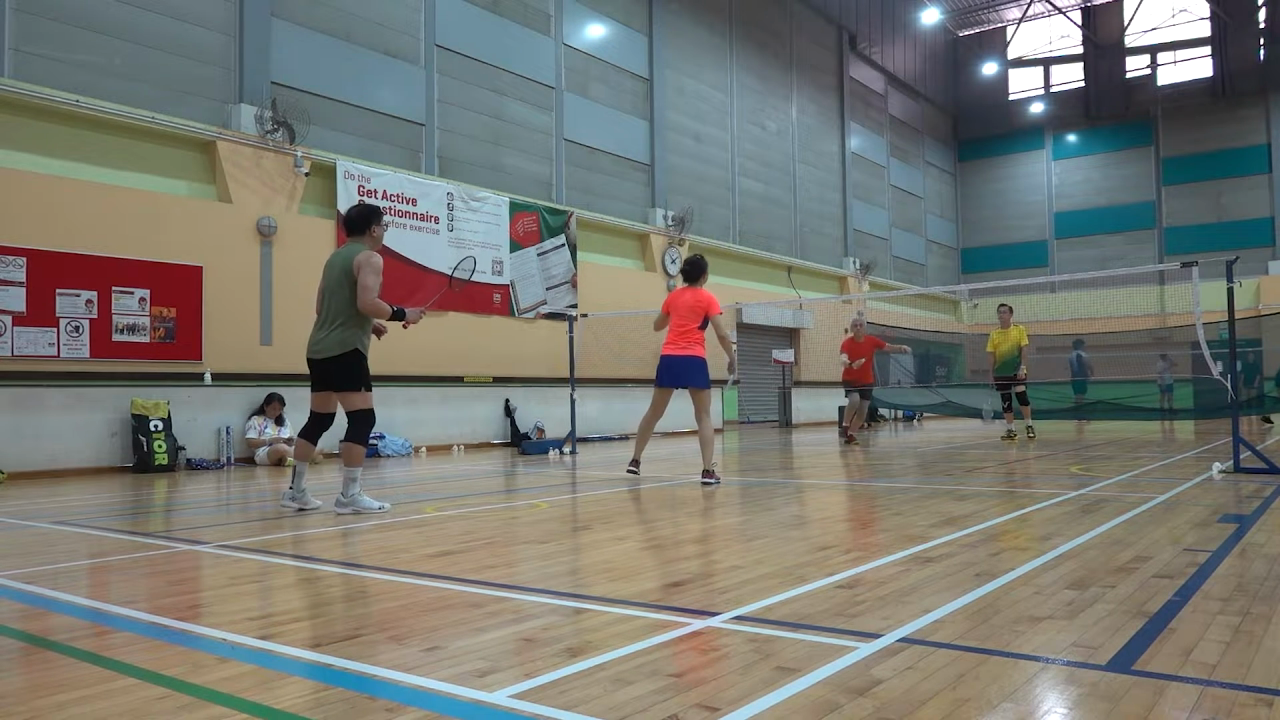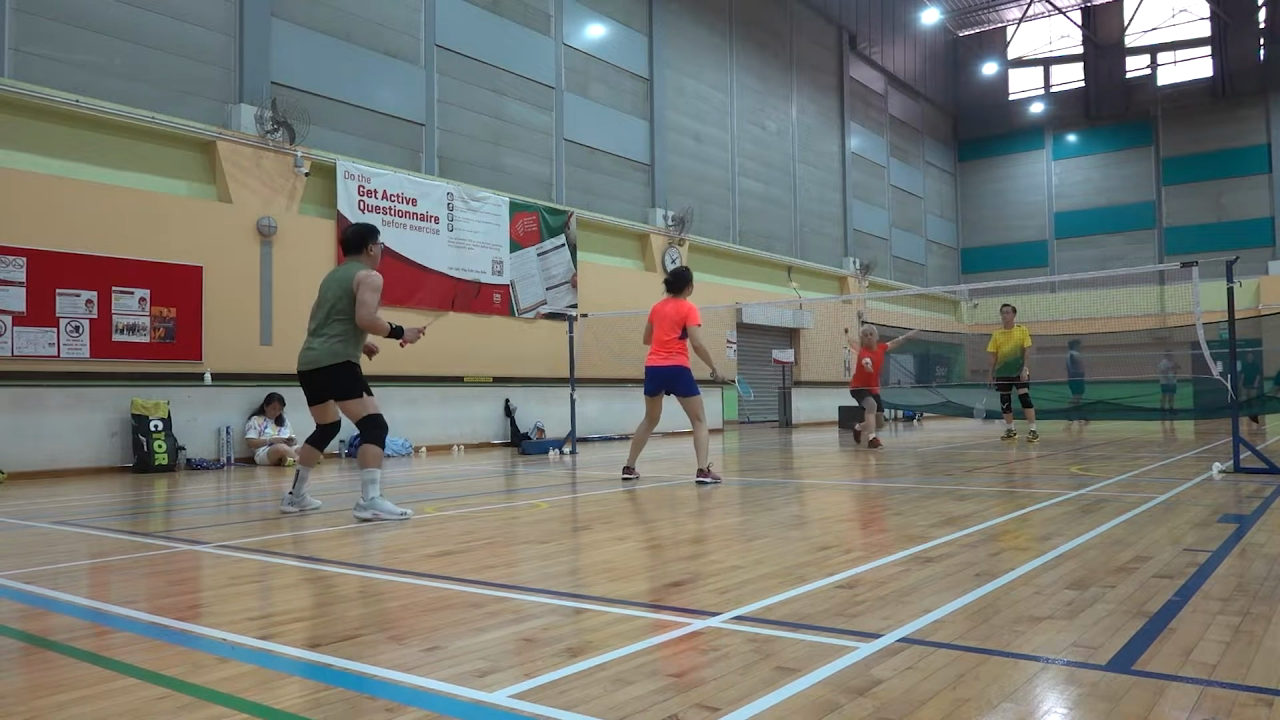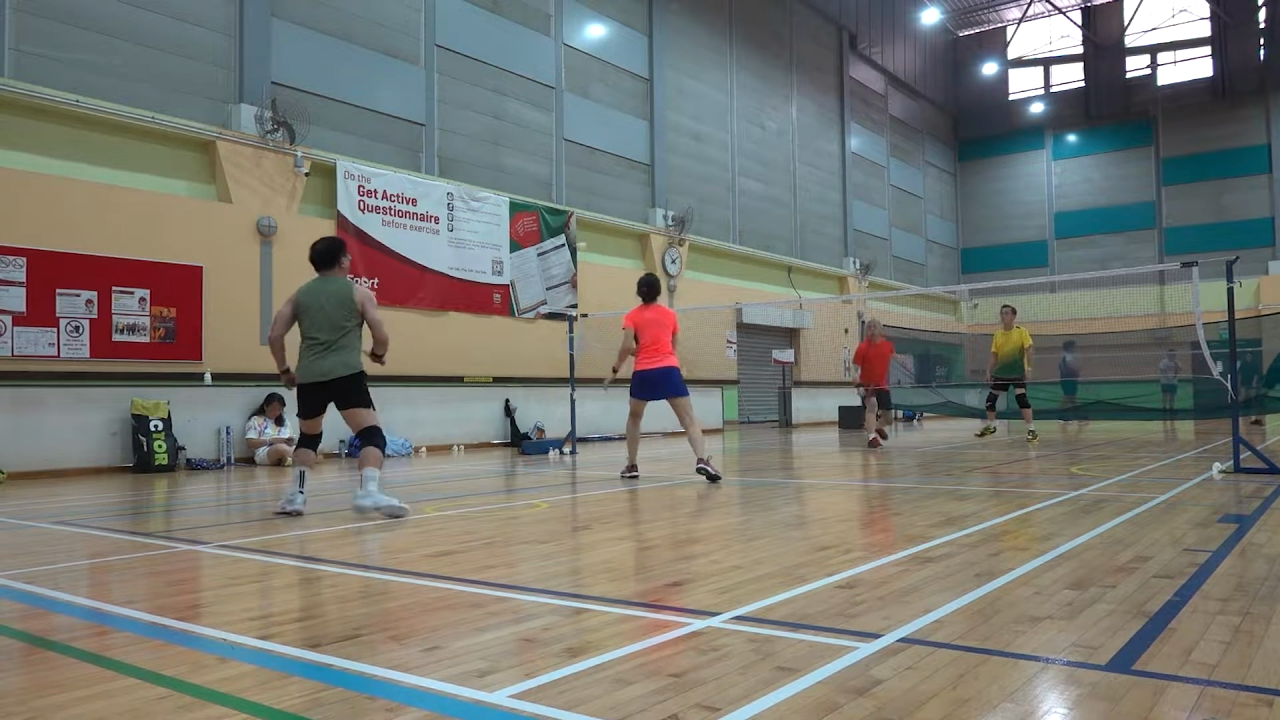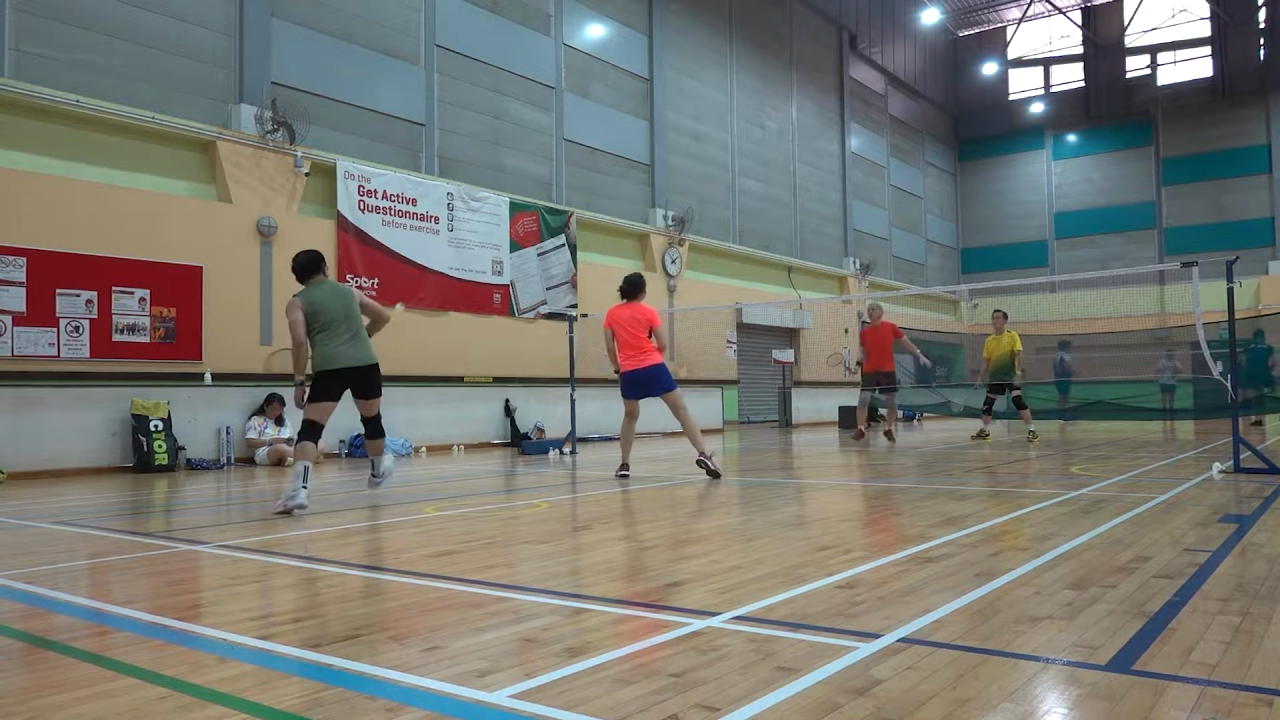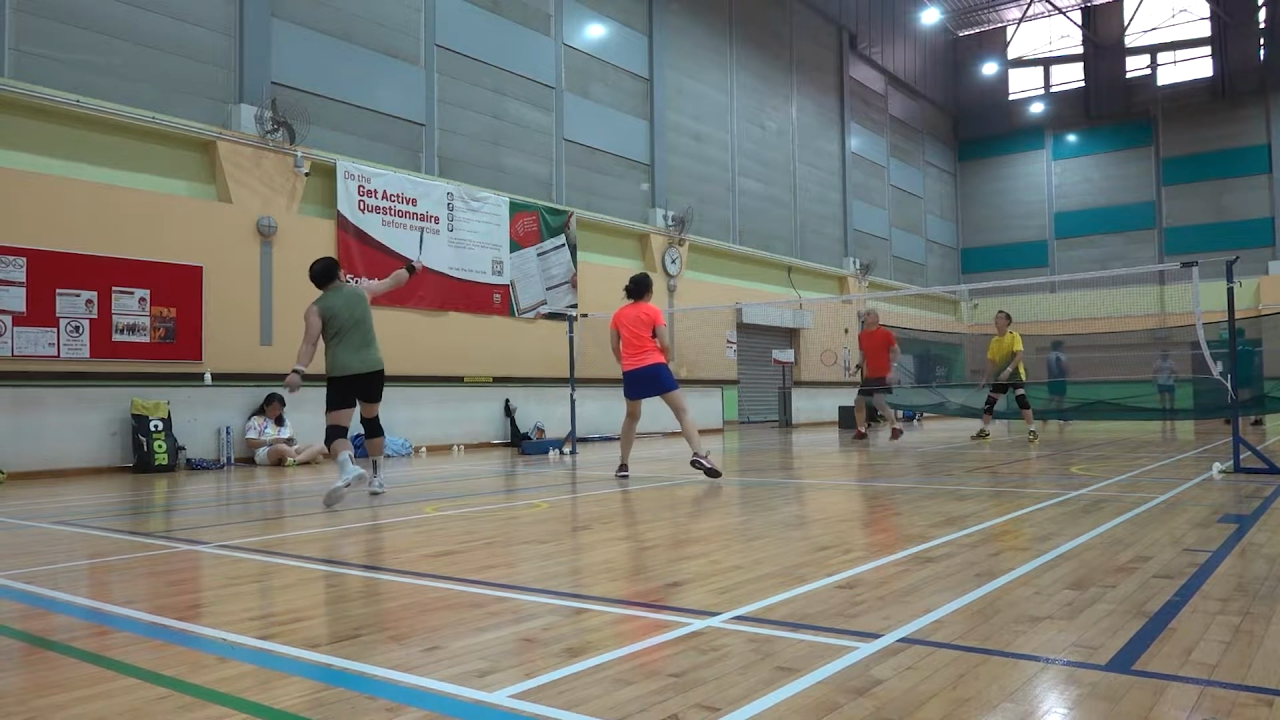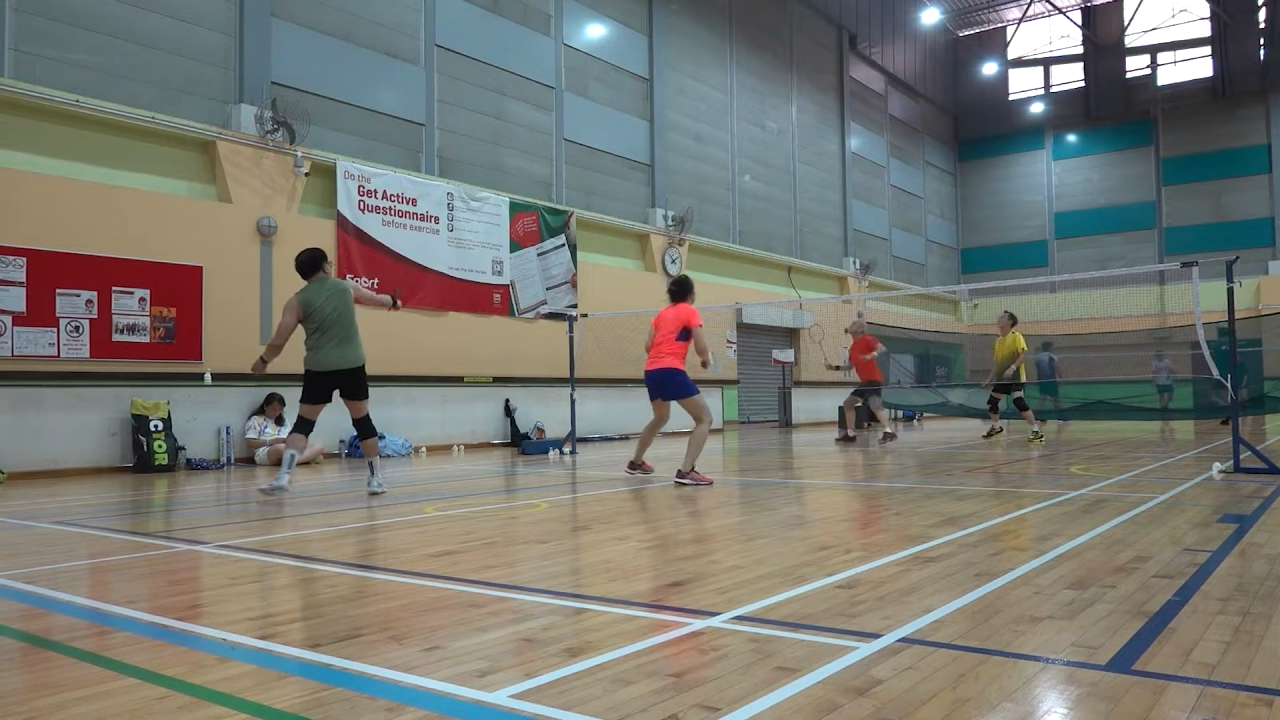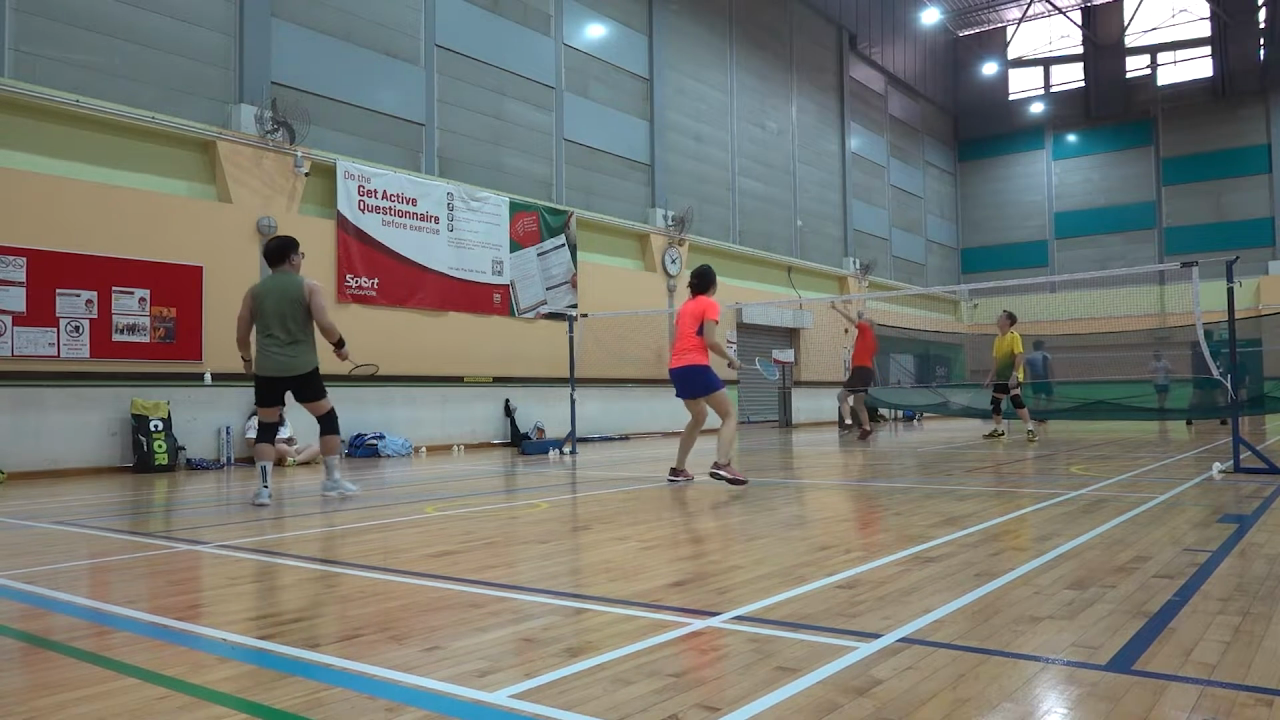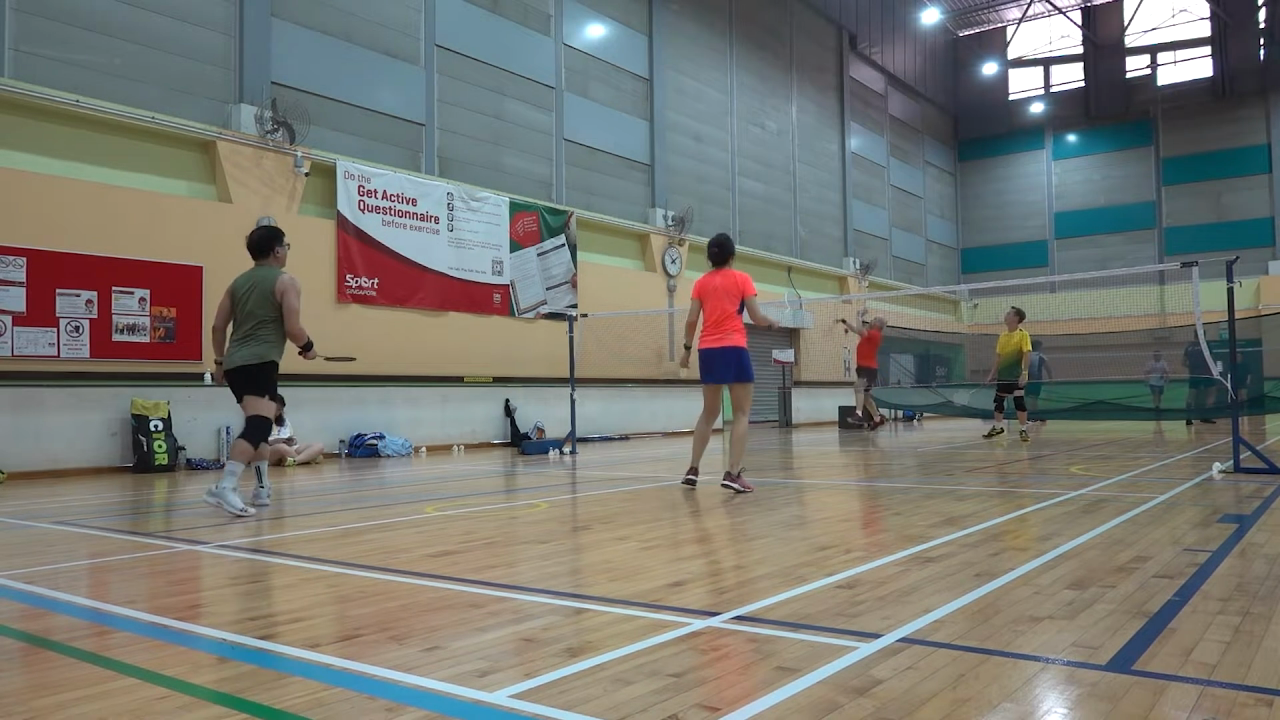
dt=0.3s
person 1, frame 1
left shoulder: (334, 258)
right shoulder: (369, 258)
right elbow: (367, 303)
right wrist: (402, 314)
left hip: (318, 349)
right hip: (346, 350)
left knee: (318, 420)
right knee: (362, 420)
left ankle: (295, 490)
right ankle: (350, 495)
person 1, frame 2
left shoulder: (332, 276)
right shoulder: (368, 277)
right elbow: (365, 319)
right wrist: (401, 333)
left hip: (309, 364)
right hip: (337, 364)
left knee: (326, 427)
right knee: (374, 426)
left ankle: (296, 496)
right ankle: (370, 499)
person 1, frame 3
left shoulder: (299, 295)
right shoulder: (360, 293)
left elbow: (274, 337)
right elbow: (381, 339)
left wrist: (284, 371)
right wrist: (378, 354)
left hip: (308, 377)
right hip: (346, 375)
left knee: (309, 437)
right knee: (372, 435)
left ankle: (295, 496)
right ankle: (369, 493)
person 1, frame 4
left shoulder: (298, 302)
right shoulder: (350, 292)
left elbow: (299, 342)
right elbow: (383, 316)
left wrist: (300, 380)
left hip: (329, 368)
right hip: (364, 364)
left knee: (310, 430)
right knee: (372, 419)
left ankle: (299, 490)
right ankle: (378, 471)
person 1, frame 5
left shoulder: (316, 308)
right shoulder: (361, 290)
left elbow: (310, 341)
right elbow: (392, 281)
left wrist: (298, 371)
right wrist: (411, 268)
left hip: (341, 373)
right hip: (373, 368)
left knee: (336, 431)
right knee: (371, 421)
left ankle: (348, 470)
right ankle: (376, 478)
person 1, frame 6
left shoulder: (297, 300)
right shoulder: (347, 287)
left elbow: (278, 341)
right elbow: (378, 300)
left wrist: (262, 361)
right wrist: (394, 301)
left hip: (318, 368)
right hip: (352, 365)
left knee: (303, 424)
right knee: (362, 422)
left ankle: (283, 475)
right ankle: (375, 479)
person 1, frame 7
left shoulder: (254, 292)
right shoulder: (308, 287)
left elbow: (242, 335)
right elbow: (325, 324)
left wrist: (246, 358)
right wrist: (340, 346)
left hip: (266, 370)
right hip: (303, 368)
left knee: (266, 428)
right knee: (328, 419)
left ankle: (263, 488)
right ankle: (333, 479)
person 1, frame 8
left shoulder: (238, 282)
right shoulder: (285, 281)
left elbow: (218, 327)
right elbow: (292, 328)
left wrist: (221, 361)
right wrist: (308, 347)
left hip: (236, 362)
right hip: (260, 363)
left knee: (262, 421)
right knee: (258, 425)
left ankle: (261, 487)
right ankle: (224, 488)
person 2, frame 1
left shoulder: (673, 296)
right shoulder: (707, 298)
left elbow: (657, 326)
right elbow: (722, 333)
right wrist: (732, 358)
left hip: (668, 359)
right hip: (693, 360)
left knee: (654, 412)
right knee: (703, 416)
left ankle: (635, 460)
right ankle: (708, 471)
person 2, frame 2
left shoulder: (657, 307)
right shoulder: (689, 309)
left elbow: (646, 339)
right elbow: (697, 344)
right wrist: (713, 368)
left hip: (653, 368)
right hip: (678, 369)
left knee: (650, 420)
right knee: (699, 421)
left ankle: (629, 467)
right ankle: (702, 470)
person 2, frame 3
left shoulder: (631, 316)
right shoulder: (670, 314)
left elbow: (627, 347)
left wrist: (615, 370)
left hip: (643, 373)
right hip: (669, 371)
left knee: (634, 417)
right knee: (689, 421)
left ankle: (632, 465)
right ankle: (702, 461)
person 2, frame 4
left shoulder: (612, 314)
right shoulder: (649, 312)
left elbow: (610, 347)
right elbow: (663, 345)
left wrist: (618, 369)
left hip: (629, 373)
right hip: (654, 367)
left knee: (630, 417)
right knee: (682, 412)
left ankle: (624, 464)
right ankle: (703, 454)
person 2, frame 5
left shoulder: (618, 315)
right shoulder: (653, 311)
left elbow: (615, 347)
right elbow: (665, 344)
right wrist: (665, 361)
left hip: (631, 372)
right hip: (655, 367)
left knee: (632, 417)
right knee: (683, 414)
left ankle: (623, 464)
right ankle: (699, 455)
person 2, frame 6
left shoulder: (663, 313)
right shoulder: (691, 312)
left elbow: (650, 346)
right elbow: (701, 346)
right wrist: (705, 359)
left hip: (652, 371)
right hip: (671, 371)
left knee: (661, 418)
right knee: (705, 419)
left ankle: (635, 462)
right ankle: (686, 471)
person 2, frame 7
left shoulder: (684, 306)
right shoulder: (710, 304)
right elbow: (710, 341)
right wrist: (731, 359)
left hip: (677, 368)
right hip: (695, 367)
left knee: (698, 417)
right knee: (729, 416)
left ankle: (678, 469)
right ankle: (722, 464)
person 2, frame 8
left shoulder: (701, 283)
right shoulder: (742, 279)
left elbow: (691, 321)
right elbow: (757, 317)
left wrist: (687, 349)
right wrist: (771, 323)
left hip: (708, 350)
right hip: (734, 348)
left knee: (709, 412)
right knee: (741, 414)
left ankle: (694, 467)
right ankle: (732, 473)
